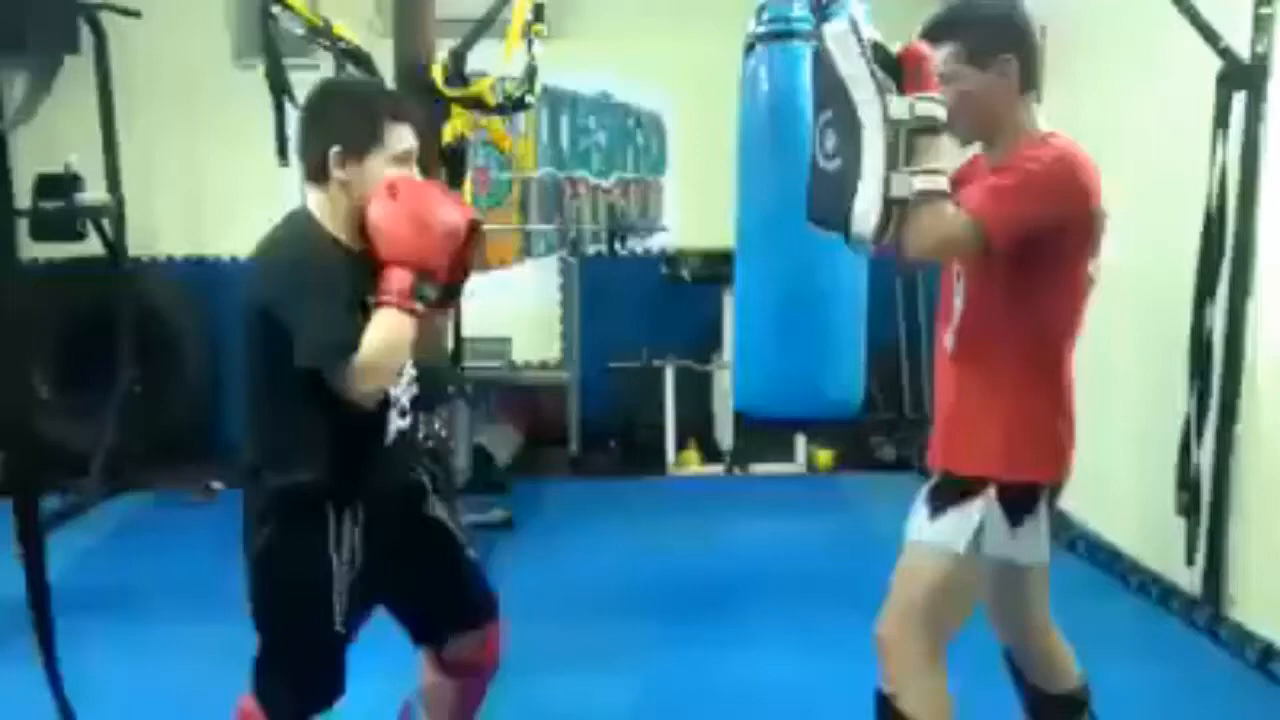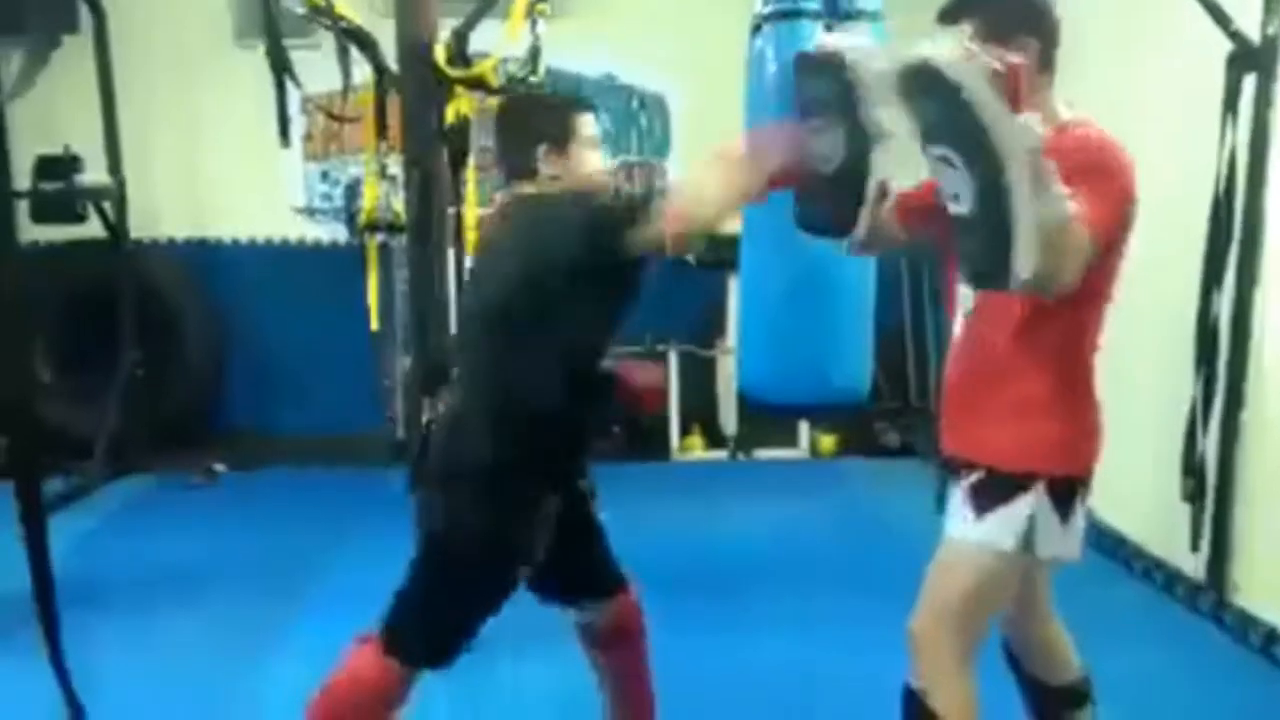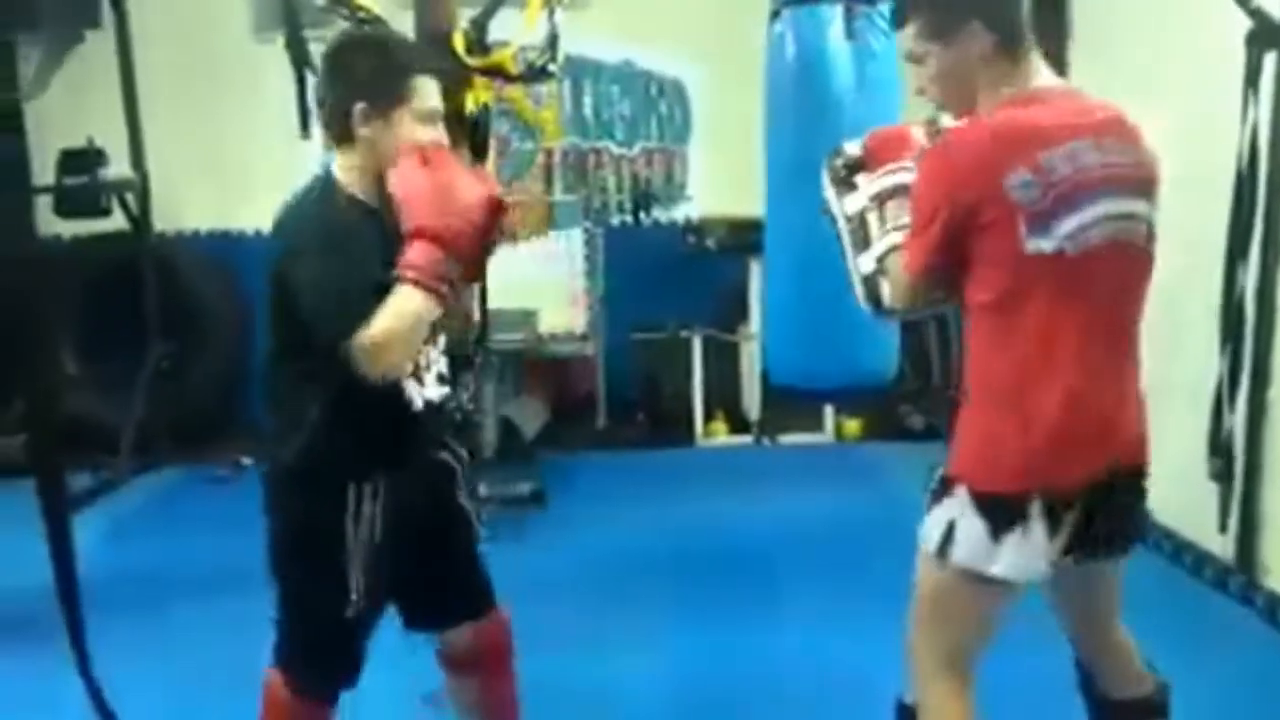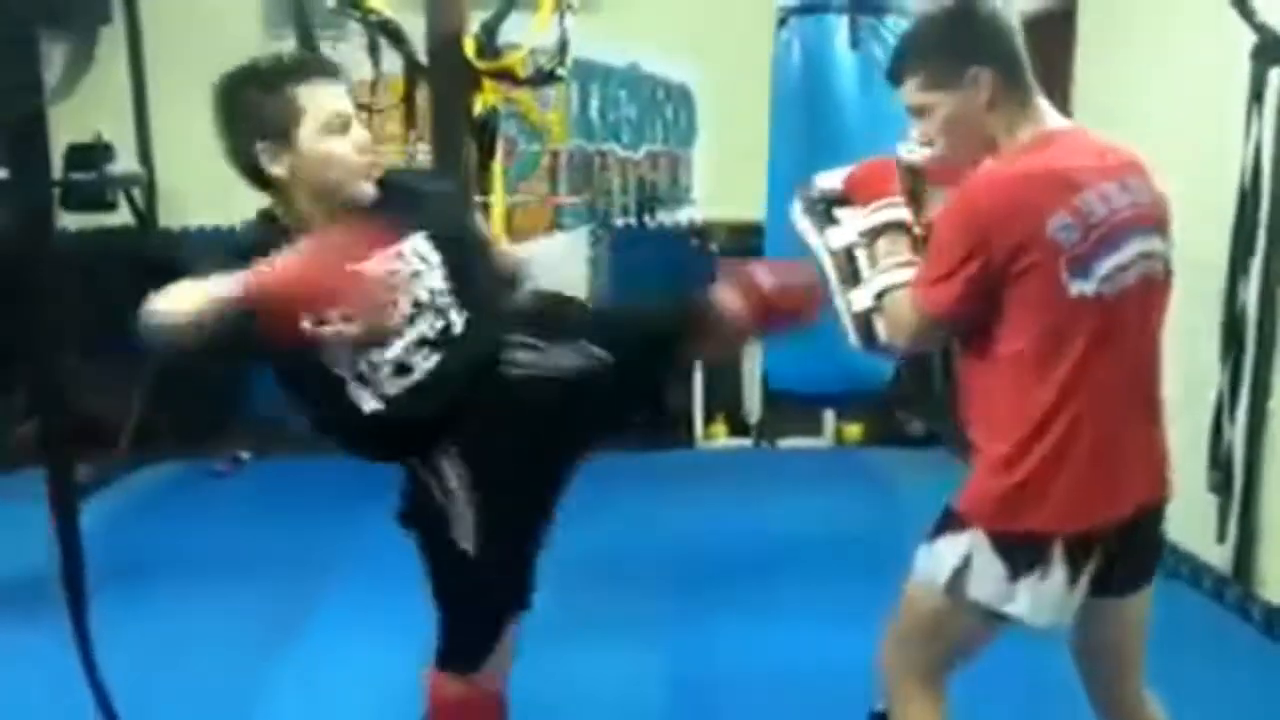
dt=0.7s
person 1, frame 1
left shoulder: (1053, 169)
right shoulder: (985, 171)
left elbow: (928, 240)
right elbow: (891, 235)
left hip: (1004, 452)
right hip: (987, 443)
left knee: (903, 639)
right knee: (1022, 625)
person 1, frame 2
left shoulder: (1089, 155)
left elbow: (1056, 272)
right elbow: (870, 232)
left hip: (1034, 445)
right hip: (979, 434)
left knee: (937, 638)
right knee: (1022, 612)
person 1, frame 3
left shoulder: (967, 151)
right shoulder: (1124, 138)
left elbow: (904, 290)
left hip: (1010, 457)
right hip: (1115, 443)
left knee: (936, 662)
right knee: (1098, 633)
person 1, frame 4
left shoulder: (991, 200)
right shoulder: (1127, 175)
left elbow: (906, 332)
left wrist: (878, 223)
left hip: (1031, 501)
right hip: (1131, 488)
person 2, frame 1
left shoulder: (363, 244)
right shoulder: (294, 260)
left elbow: (404, 348)
right elbow: (363, 376)
left wrist: (437, 271)
right wrist: (409, 276)
left hip: (388, 487)
right hip: (313, 511)
left knee: (471, 634)
person 2, frame 2
left shoulder: (524, 232)
right shoulder: (559, 227)
right elbow: (667, 223)
left wrist: (612, 372)
right wrist: (762, 165)
left hip: (534, 472)
right hip: (493, 485)
left knee: (614, 614)
right knee: (411, 644)
person 2, frame 3
left shoulder: (395, 208)
right shoulder: (317, 228)
left elbow: (428, 316)
right elbow: (380, 353)
left wrist: (463, 246)
right wrist: (432, 250)
left hip: (419, 463)
right hip: (338, 485)
left knee: (478, 633)
person 2, frame 4
left shoulder: (403, 195)
right shoulder: (251, 267)
left elbow: (484, 255)
right elbow: (166, 312)
right wrist: (243, 290)
left hip: (519, 366)
right hip: (438, 448)
right knee: (478, 630)
